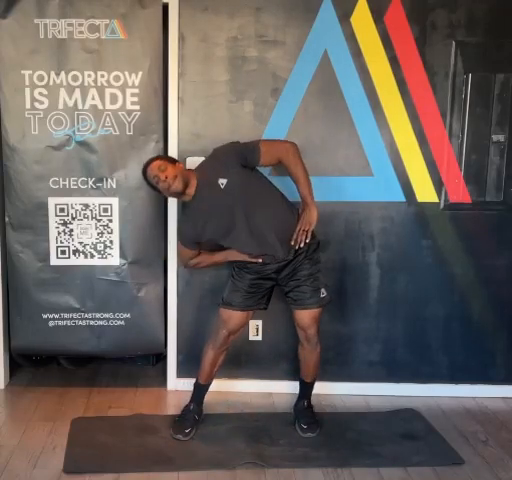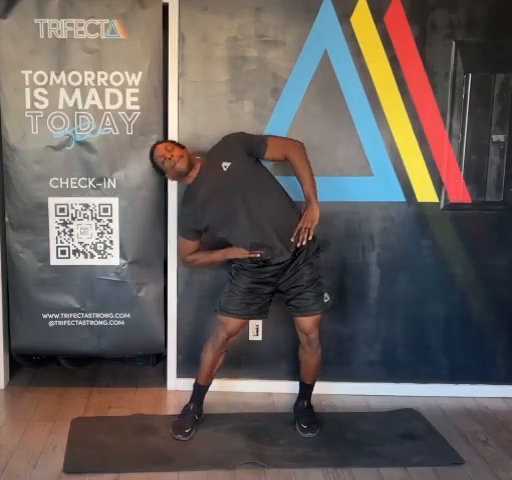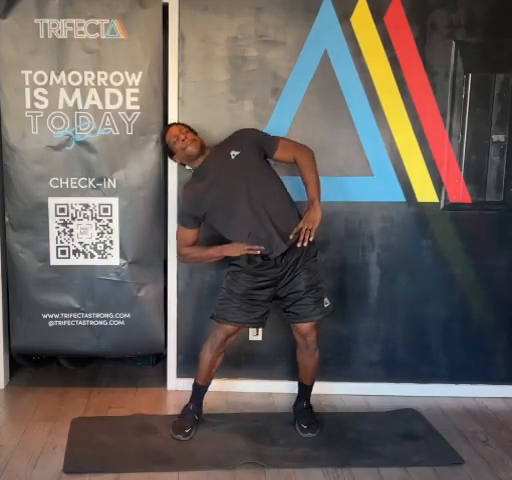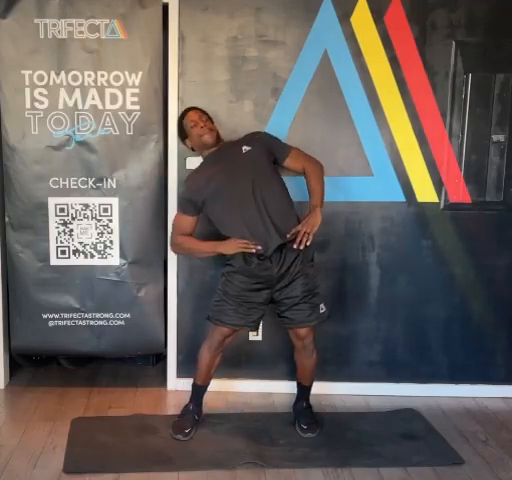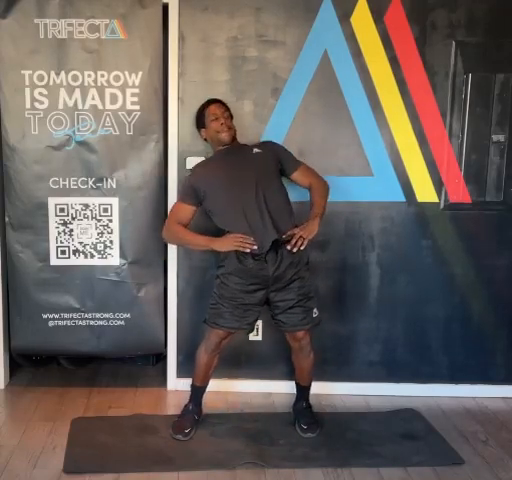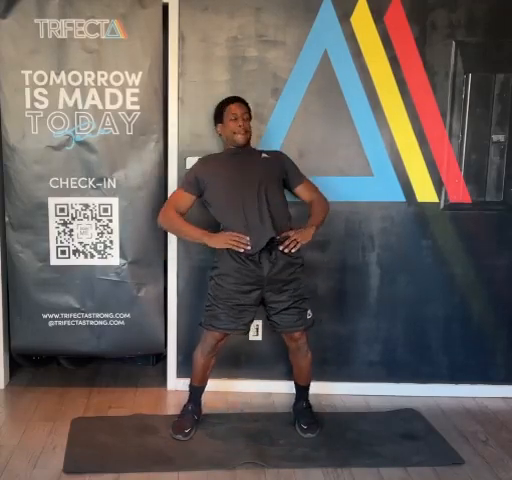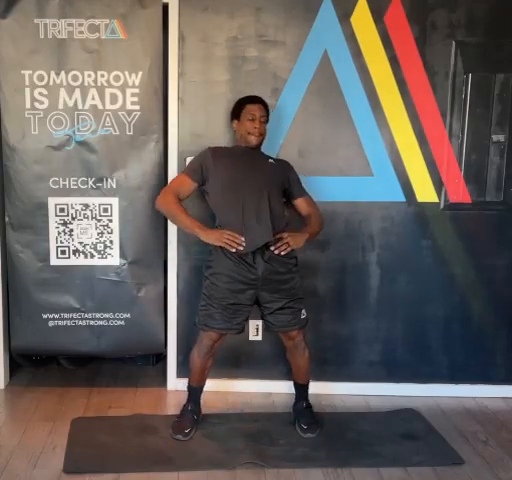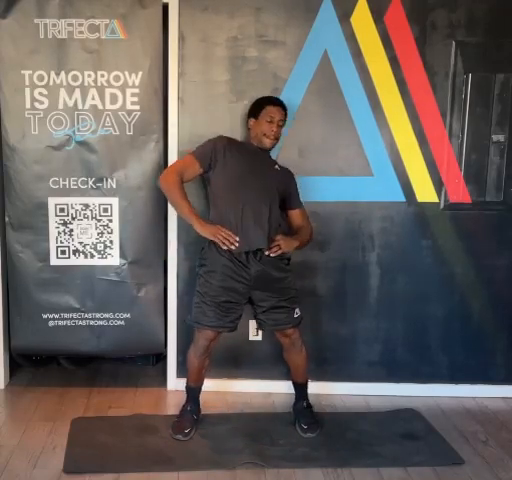
dt=0.2s
person 1, frame 1
left shoulder: (224, 159)
right shoulder: (189, 222)
left elbow: (287, 149)
right elbow: (190, 259)
left wrist: (309, 206)
right wrist: (231, 253)
left hip: (298, 253)
right hip: (252, 266)
left knee: (308, 331)
right knee: (224, 332)
left ankle: (304, 403)
right ankle: (194, 406)
person 1, frame 2
left shoulder: (232, 147)
right shoulder: (190, 208)
left elbow: (294, 148)
right elbow: (189, 256)
left wrist: (312, 204)
right wrist: (230, 252)
left hip: (298, 256)
right hip: (252, 267)
left knee: (309, 334)
right knee: (222, 335)
left ankle: (303, 404)
right ankle: (194, 406)
person 1, frame 3
left shoulder: (243, 141)
right shoulder: (192, 195)
left elbow: (303, 154)
right elbow: (185, 250)
left wrist: (314, 206)
right wrist: (226, 249)
left hip: (295, 256)
right hip: (250, 268)
left knee: (306, 336)
right knee: (220, 335)
left ankle: (303, 404)
right ankle: (193, 407)
person 1, frame 4
left shoulder: (256, 143)
right shoulder: (196, 183)
left elbow: (311, 166)
right elbow: (178, 239)
left wrist: (315, 212)
right wrist: (222, 246)
left hip: (292, 257)
right hip: (245, 267)
left knee: (304, 337)
right knee: (218, 336)
left ankle: (303, 404)
right ankle: (194, 406)
person 1, frame 5
left shoulder: (269, 151)
right shoulder: (201, 174)
left elbow: (318, 183)
right elbow: (171, 229)
left wrist: (313, 222)
right wrist: (215, 242)
left hip: (287, 259)
right hip: (240, 265)
left knee: (300, 338)
right knee: (215, 337)
left ankle: (302, 404)
right ankle: (193, 406)
person 1, frame 6
left shoulder: (276, 160)
right shoulder: (206, 167)
left elbow: (318, 201)
right elbow: (167, 215)
left wrist: (309, 229)
right wrist: (210, 237)
left hip: (282, 261)
right hip: (235, 263)
left knee: (297, 339)
right knee: (212, 338)
left ankle: (302, 404)
right ankle: (193, 407)
person 1, frame 7
left shoulder: (281, 167)
right shoulder: (212, 158)
left elbow: (314, 215)
right elbow: (165, 200)
left wrist: (303, 235)
right wrist: (204, 232)
left hip: (277, 263)
right hip: (230, 262)
left knee: (295, 337)
right knee: (209, 338)
left ankle: (302, 404)
right ankle: (192, 407)
person 1, frame 8
left shoulder: (283, 175)
right shoulder: (222, 148)
left elbow: (304, 228)
right elbow: (168, 178)
left wrist: (294, 241)
right wrist: (200, 224)
left hip: (271, 264)
right hip: (224, 260)
left knee: (291, 336)
right knee: (204, 337)
left ankle: (302, 404)
right ankle: (191, 407)
